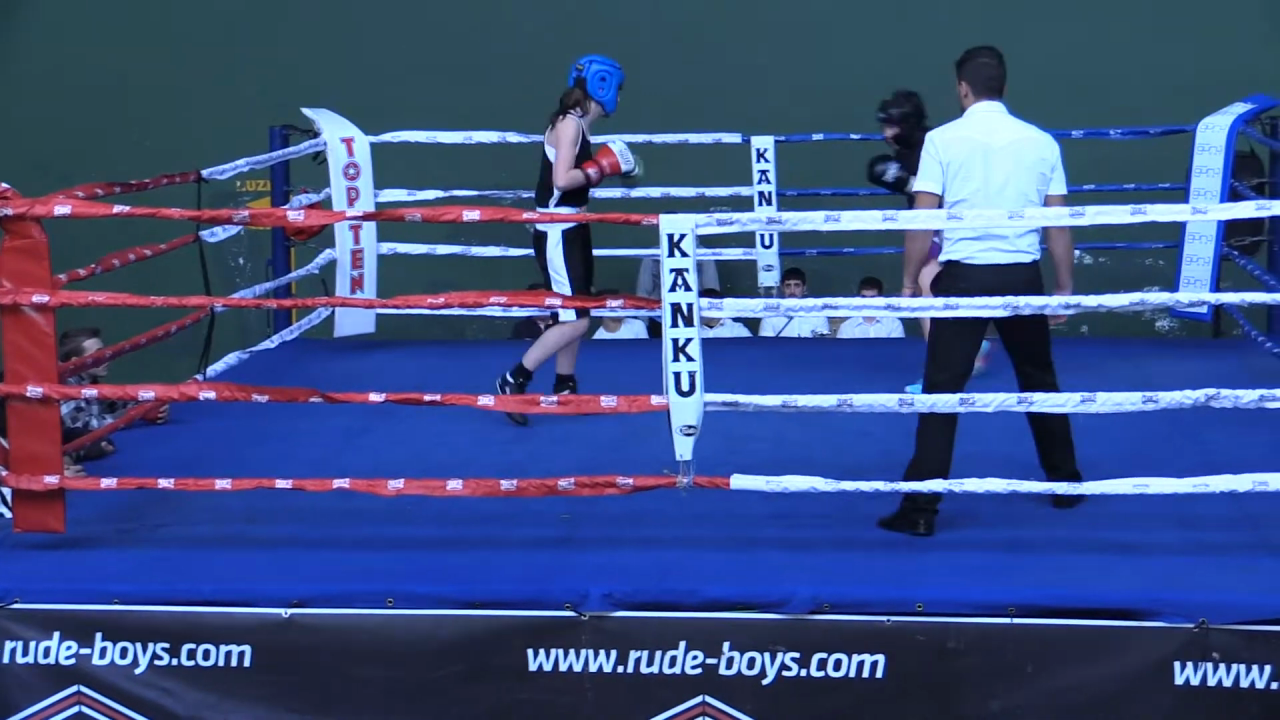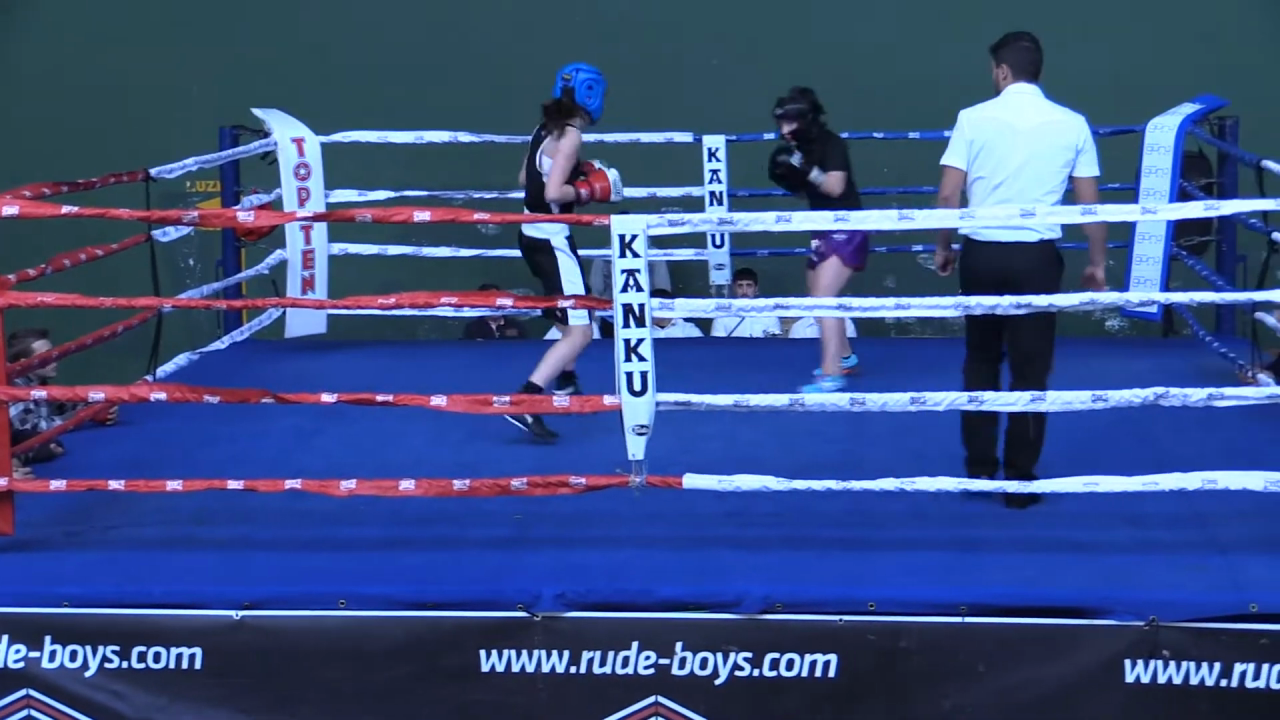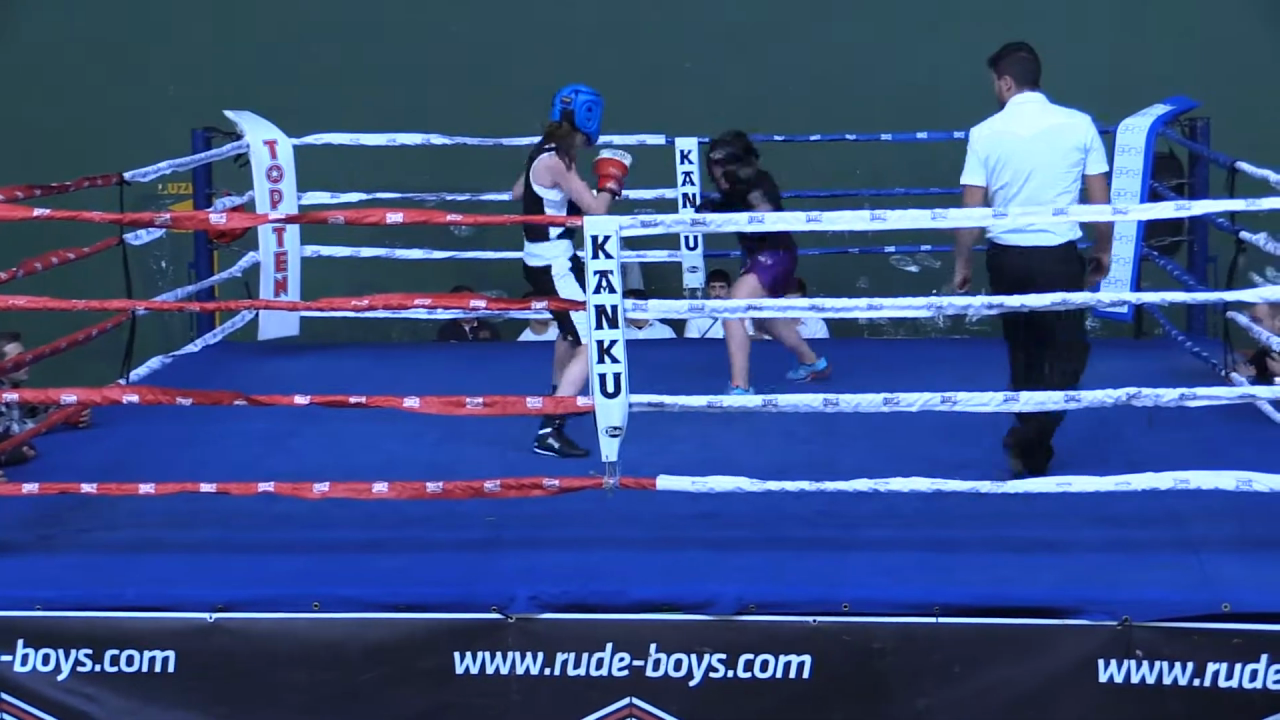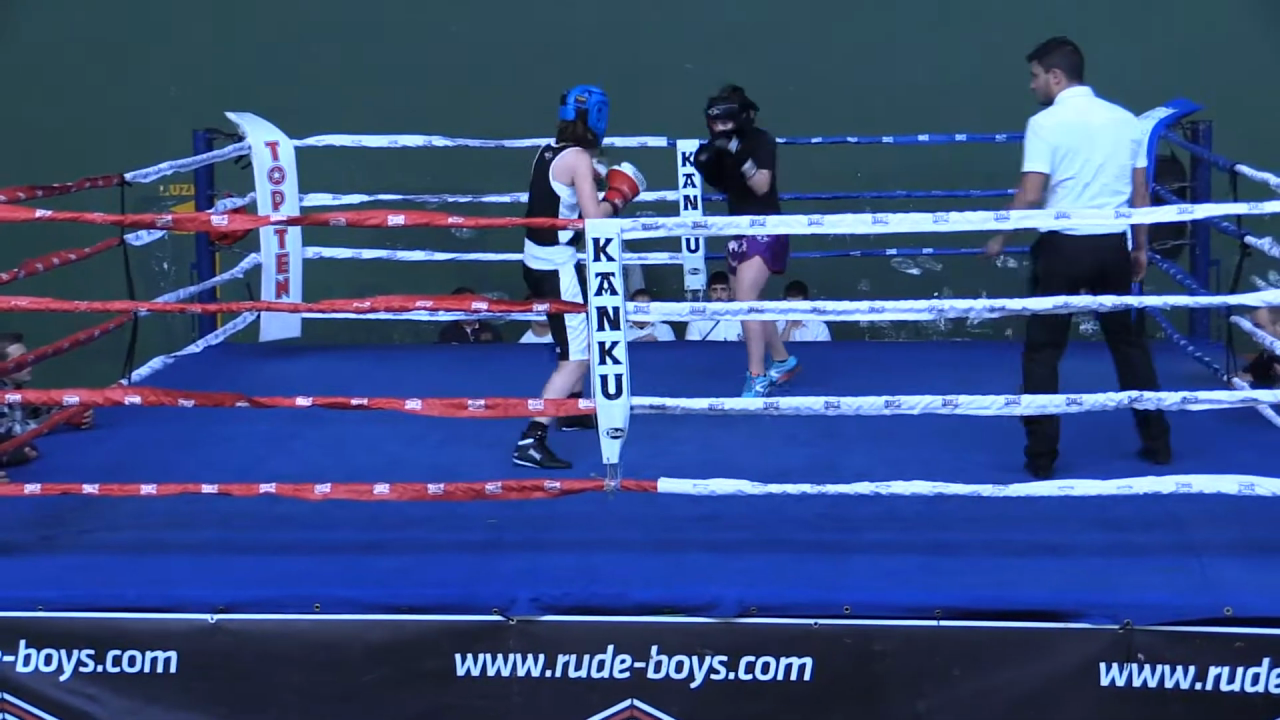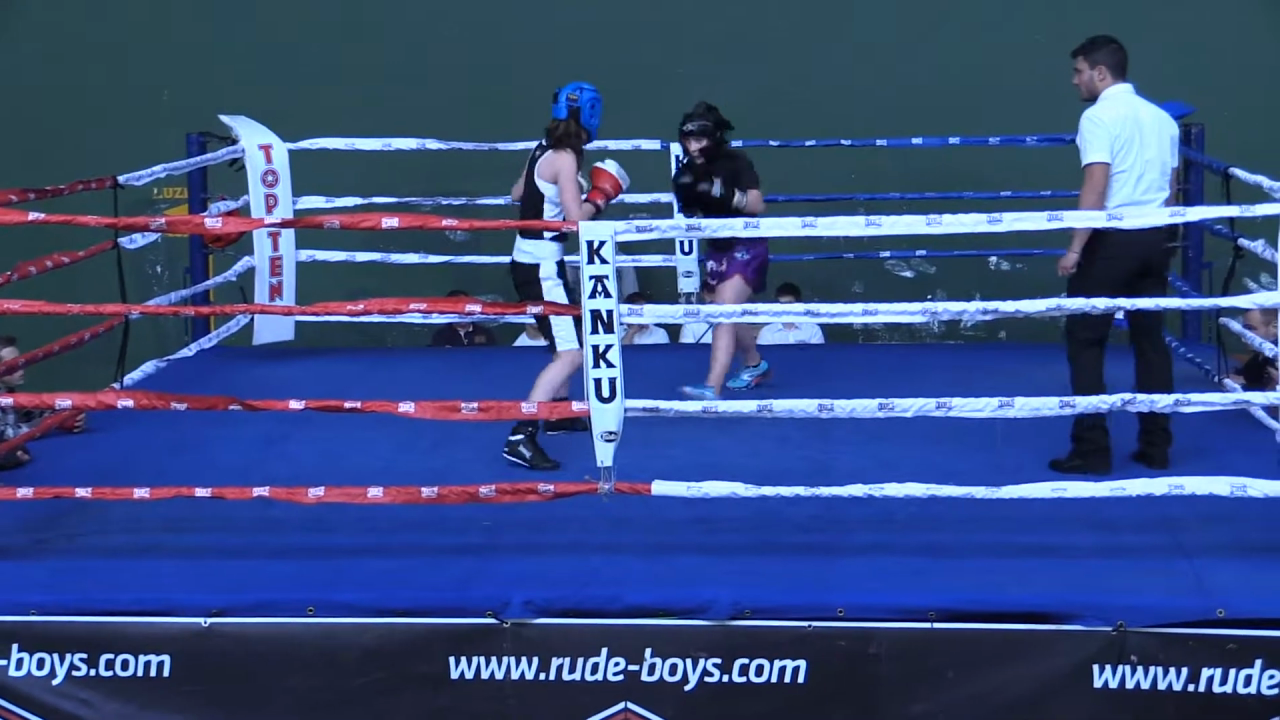
dt=0.4s
person 1, frame 1
left shoulder: (944, 139)
right shoulder: (1042, 142)
left elbow: (923, 222)
right elbow: (1057, 225)
left wrist: (909, 279)
right wrist: (1065, 286)
left hip: (964, 276)
right hip: (1022, 277)
left knee: (942, 391)
right knee: (1040, 381)
left ankle: (919, 508)
right ankle: (1064, 483)
person 1, frame 2
left shoulder: (974, 118)
right shoulder: (1072, 124)
left elbow: (948, 195)
right elbow: (1089, 204)
left wrist: (944, 246)
right wrist: (1097, 262)
left hip: (981, 254)
right hip: (1036, 257)
left knee: (980, 363)
right knee: (1030, 371)
left ankle: (980, 464)
right ankle: (1017, 480)
person 1, frame 3
left shoulder: (986, 133)
right shoulder: (1079, 124)
left elbow: (972, 209)
right elbow: (1099, 199)
left wrist: (962, 263)
right wrist: (1102, 249)
left hip: (1008, 257)
right hip: (1058, 257)
left knee: (1025, 354)
right knee: (1066, 357)
left ankle: (1030, 446)
right ankle: (1027, 442)
person 1, frame 4
left shoulder: (1047, 122)
right shoulder: (1125, 119)
left elbow: (1031, 195)
right elbow: (1140, 194)
left wrist: (1001, 237)
right wrist: (1140, 248)
left hip: (1064, 247)
right hip: (1112, 246)
left knee: (1041, 350)
right knee: (1129, 342)
left ankle: (1042, 455)
right ankle: (1156, 440)
person 1, frame 5
left shoulder: (1099, 115)
right shoulder: (1162, 118)
left elbow: (1096, 189)
right elbow: (1170, 190)
left wrist: (1075, 247)
left hip: (1112, 241)
right hip: (1154, 240)
left knee: (1085, 342)
right knee: (1151, 341)
left ankle: (1093, 450)
right ankle: (1156, 446)
person 2, frame 1
left shoulder: (583, 125)
right shoulder: (568, 122)
right elbow: (563, 180)
left wrist: (614, 168)
right wrist: (601, 165)
left hip: (573, 227)
right hip: (556, 232)
left knee: (577, 316)
right knee: (572, 322)
left ankle: (562, 386)
right ankle: (514, 380)
person 2, frame 2
left shoulder: (547, 130)
right shoulder: (569, 137)
left elbow: (525, 179)
right elbow: (553, 193)
right wrist: (590, 192)
left hip: (535, 235)
right hip: (550, 241)
left knee: (574, 315)
right knee: (582, 331)
left ankle: (565, 382)
person 2, frame 3
left shoulder: (542, 150)
right shoulder: (559, 162)
left elbow: (517, 194)
right elbow: (595, 209)
right wrist: (611, 179)
left hip: (547, 259)
right hip: (553, 264)
left knee: (574, 331)
right knee: (590, 347)
left ankle: (559, 397)
right ankle: (549, 431)
person 2, frame 4
left shoulder: (548, 152)
right shoulder: (579, 158)
right elbow: (594, 218)
right wrist: (618, 196)
left hip: (538, 262)
right hip: (557, 267)
left knee: (591, 331)
right knee: (575, 359)
right ankle: (531, 441)
person 2, frame 5
left shoulder: (543, 150)
right shoulder: (564, 157)
left elbow: (517, 196)
right elbow: (579, 219)
right wrist: (602, 192)
left hip: (527, 260)
right hip: (540, 265)
left knee: (576, 337)
right knee: (569, 356)
left ankle: (555, 414)
right ankle: (522, 438)
person 3, frame 1
right shoulder: (907, 149)
left wrist: (902, 180)
right wrist: (889, 177)
left hip: (945, 231)
left knee: (926, 299)
right knee: (917, 294)
right ankle: (976, 345)
person 3, frame 2
left shoulder: (832, 143)
right shoulder: (800, 147)
left elbow: (834, 187)
left wrist: (804, 168)
right wrist: (786, 174)
left hip: (846, 230)
right hip: (825, 231)
left knee: (823, 296)
right knee: (821, 296)
left ankle: (830, 375)
right ankle: (844, 358)
person 3, frame 3
left shoulder: (761, 184)
right shoulder: (729, 186)
left wrist: (751, 191)
right wrist: (713, 210)
left hip: (774, 256)
right hip: (759, 255)
left knee: (732, 313)
right knee: (766, 316)
left ankle: (740, 389)
right ankle: (813, 362)
person 3, frame 4
left shoulder: (761, 141)
right shoulder: (721, 146)
left elbow: (761, 185)
left wrist: (738, 155)
right wrist: (708, 169)
left hip: (766, 231)
right hip: (741, 231)
left knee: (746, 300)
right knee: (744, 302)
left ankle: (759, 376)
right ankle: (782, 361)
person 3, frame 5
left shoulder: (735, 162)
right shoulder: (688, 168)
left elbow: (756, 206)
right elbow: (688, 211)
left wrist: (723, 190)
right wrist: (682, 190)
left hip: (746, 248)
right hip: (718, 247)
left knee: (725, 318)
right knee: (726, 305)
left ankle: (711, 391)
right ankle: (755, 366)
